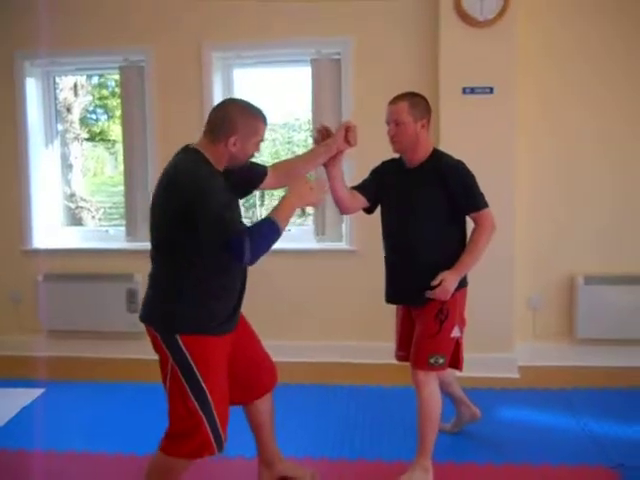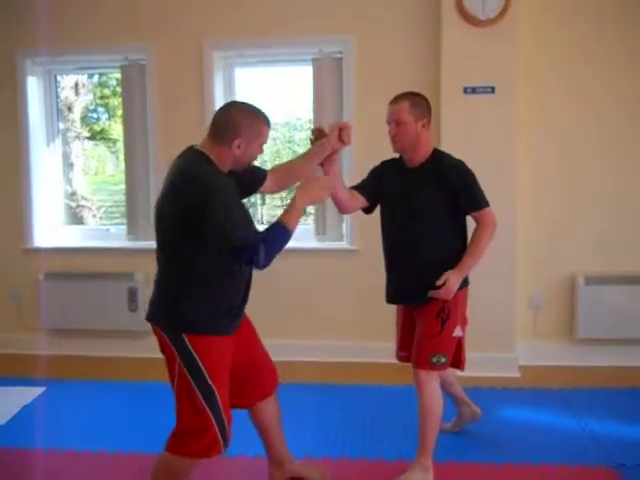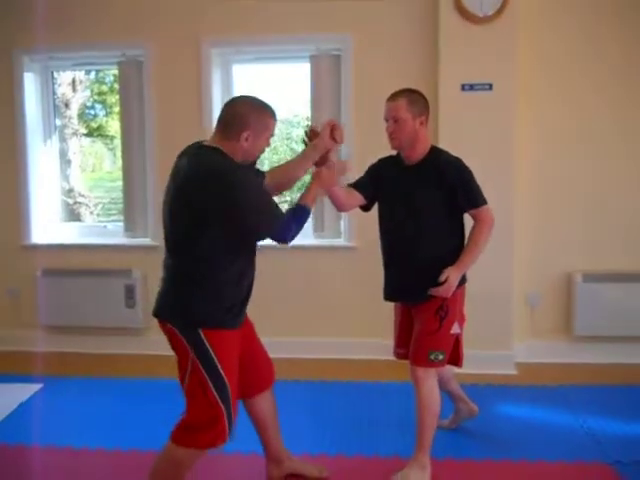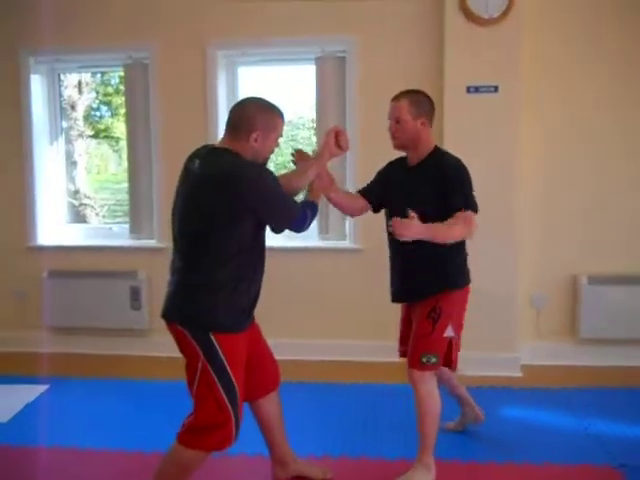
dt=0.3s
person 1, frame 1
left shoulder: (450, 170)
right shoulder: (387, 172)
left elbow: (486, 223)
right elbow: (348, 205)
left wrist: (456, 273)
right wrist: (332, 166)
left hip: (440, 290)
right hip: (405, 290)
left knee: (424, 373)
right knee: (426, 363)
right ankle: (465, 408)
person 1, frame 2
left shoulder: (451, 170)
right shoulder: (386, 172)
left elbow: (487, 222)
right elbow: (347, 204)
left wrist: (459, 272)
right wrist: (329, 166)
left hip: (441, 290)
right hip: (405, 289)
left knee: (425, 372)
right knee: (428, 362)
right ankle: (466, 407)
person 1, frame 3
left shoulder: (449, 168)
right shoulder: (383, 170)
left elbow: (485, 219)
right elbow: (344, 202)
left wrist: (458, 268)
right wrist: (324, 166)
left hip: (439, 288)
right hip: (403, 287)
left knee: (423, 369)
right knee: (424, 359)
right ankle: (463, 404)
person 1, frame 4
left shoulder: (450, 169)
right shoulder: (393, 170)
left elbow: (466, 227)
right elbow: (355, 206)
left wrist: (420, 232)
right wrist: (323, 181)
left hip: (444, 287)
right hip: (413, 287)
left knee: (421, 371)
right knee: (430, 360)
right ankle: (470, 409)
person 2, frame 1
left shoulder: (212, 166)
right shoulder: (194, 180)
left elbow: (275, 175)
right elbow: (247, 249)
left wrist: (330, 148)
right wrist: (293, 201)
left hip: (217, 313)
right hip: (185, 322)
left knee: (259, 378)
right knee: (197, 428)
person 2, frame 2
left shoulder: (208, 166)
right shoulder: (206, 184)
left elbow: (272, 180)
right elbow: (259, 253)
left wrist: (325, 148)
right wrist: (302, 201)
left hip: (222, 313)
right hip: (191, 322)
left knee: (261, 382)
right knee: (204, 427)
person 2, frame 3
left shoulder: (201, 158)
right shoulder: (229, 177)
left elbow: (267, 185)
right elbow: (282, 230)
left wrist: (317, 149)
right wrist: (317, 187)
left hip: (217, 307)
right hip: (199, 315)
left knee: (258, 377)
right knee: (209, 419)
person 2, frame 4
left shoulder: (206, 159)
right shoulder: (244, 177)
left elbow: (277, 190)
right elbow: (297, 219)
left wrist: (323, 156)
right wrist: (316, 194)
left hip: (220, 308)
right hip: (207, 317)
left knee: (263, 378)
right knee: (216, 420)
